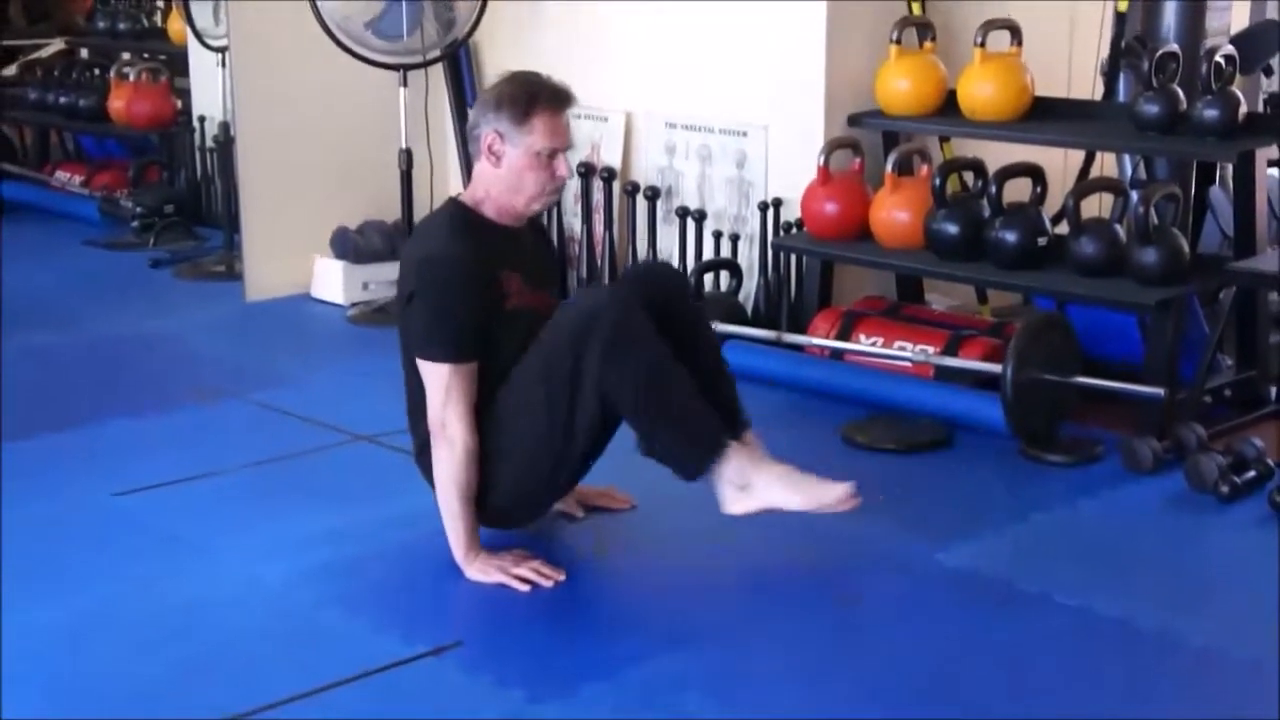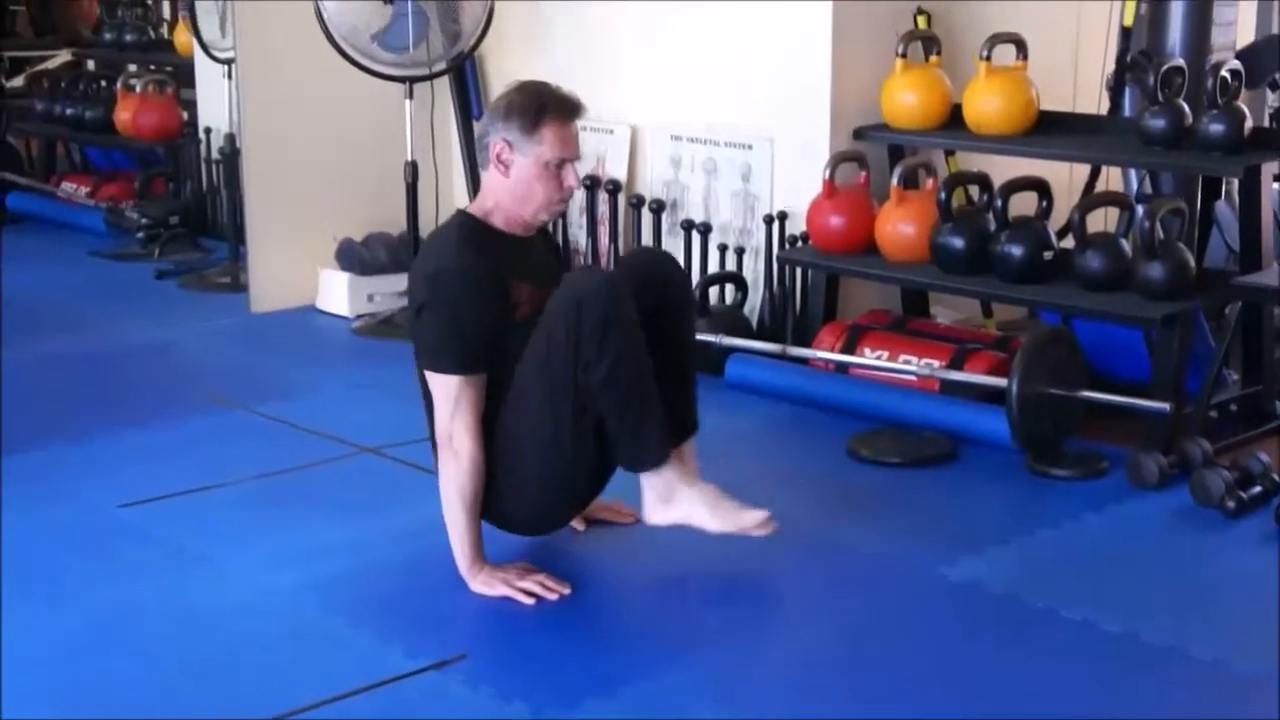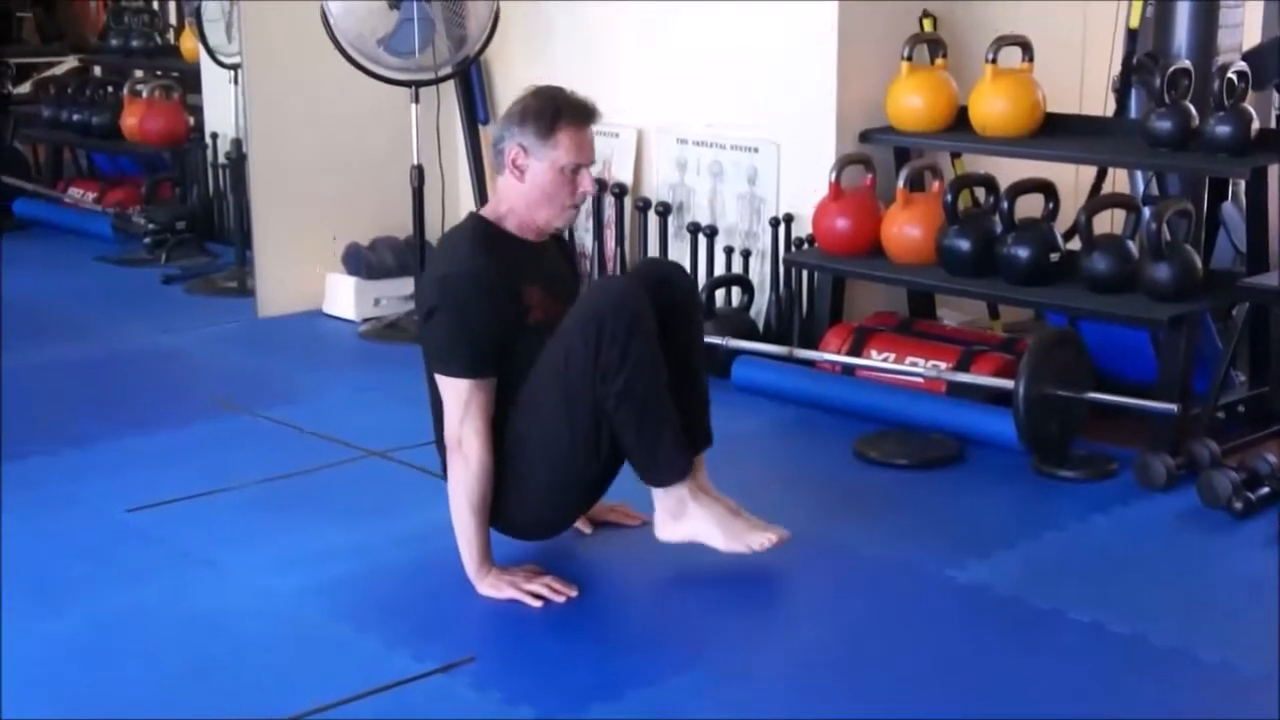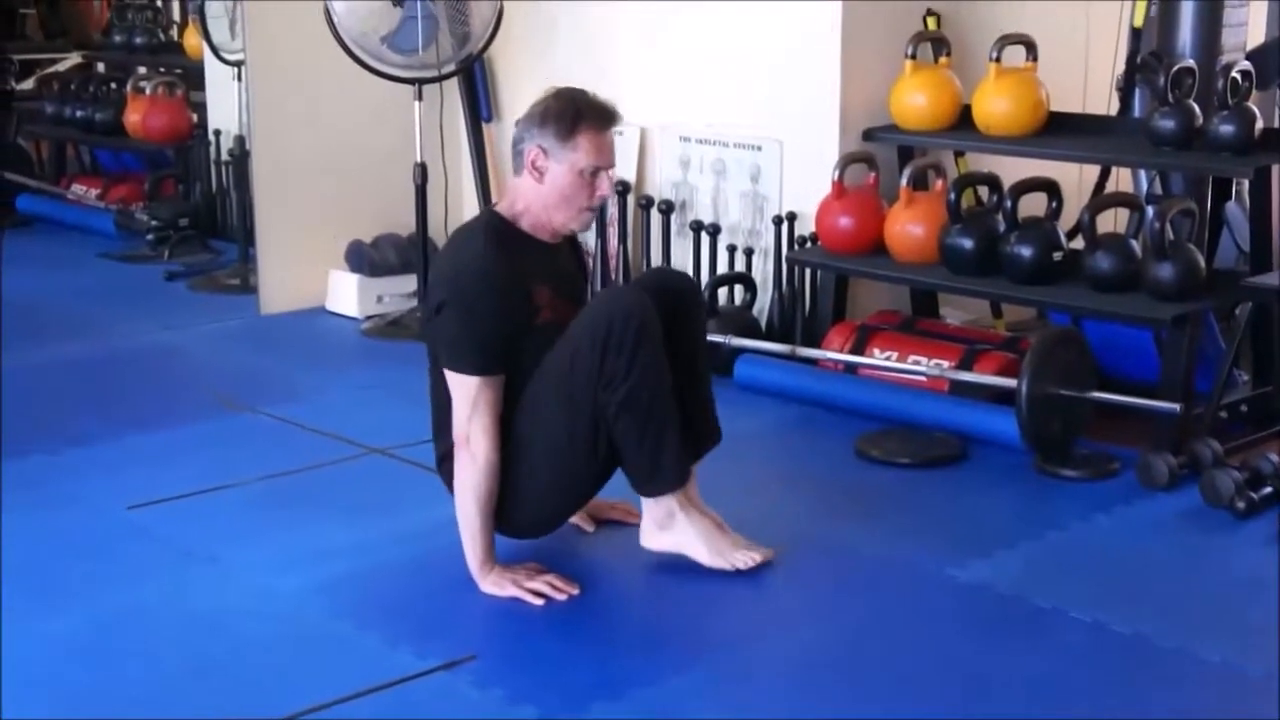
dt=0.2s
person 1, frame 1
left shoulder: (526, 233)
right shoulder: (446, 257)
right elbow: (447, 418)
left wrist: (558, 479)
right wrist: (470, 554)
left hip: (529, 455)
right hip: (495, 475)
left knee: (659, 285)
right knee: (604, 315)
left ankle: (740, 456)
right ankle: (733, 473)
person 1, frame 2
left shoulder: (535, 241)
right shoulder: (455, 267)
right elbow: (455, 430)
left wrist: (570, 494)
right wrist: (474, 568)
left hip: (557, 465)
right hip: (515, 483)
left knee: (654, 273)
right knee: (592, 295)
left ankle: (672, 470)
right ankle: (663, 484)
person 1, frame 3
left shoulder: (547, 244)
right shoulder: (467, 271)
right elbow: (464, 432)
left wrist: (577, 497)
right wrist: (482, 571)
left hip: (556, 467)
right hip: (519, 487)
left knee: (664, 284)
right knee: (612, 306)
left ankle: (686, 487)
right ankle: (676, 502)
person 1, frame 4
left shoulder: (559, 244)
right shoulder: (479, 266)
right elbow: (472, 430)
left wrist: (573, 493)
right wrist: (484, 568)
left hip: (547, 462)
right hip: (512, 485)
left knee: (669, 293)
right knee: (622, 316)
left ankle: (674, 499)
right ankle: (666, 514)
